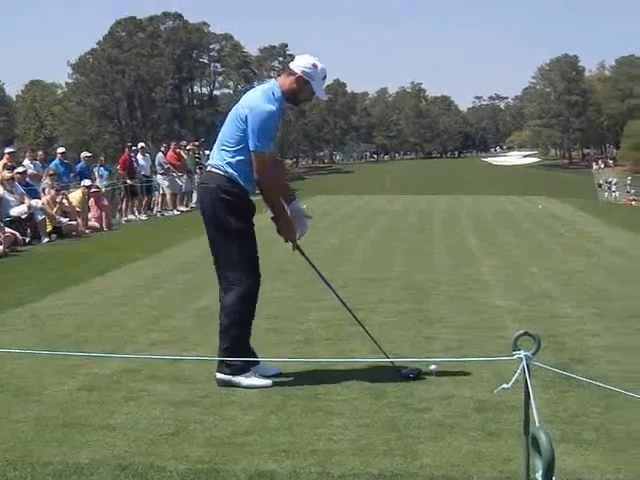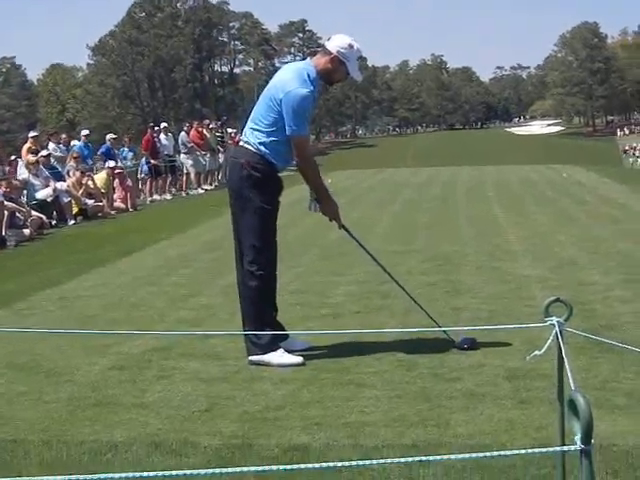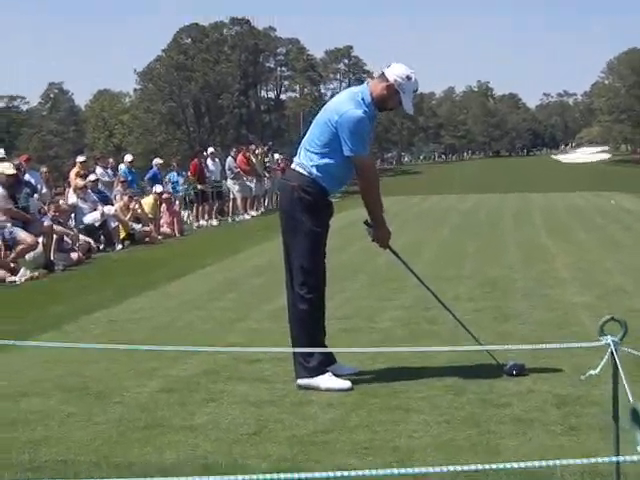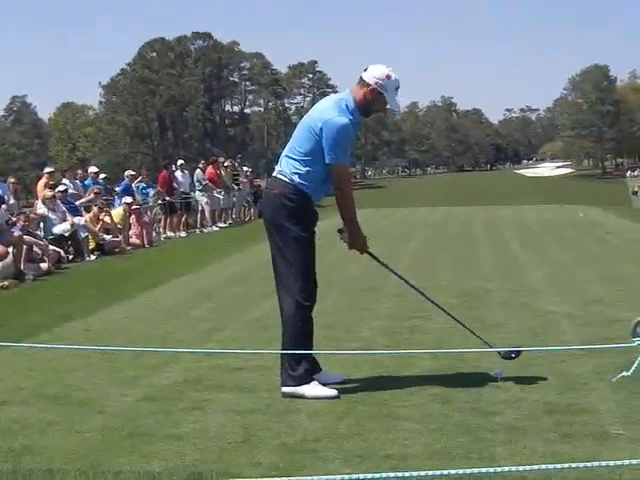
dt=1s
person 1, frame 1
left shoulder: (265, 98)
right shoulder: (266, 107)
left elbow: (273, 163)
right elbow: (261, 172)
left wrist: (293, 204)
right wrist: (281, 218)
left hip: (226, 191)
right hip: (224, 192)
left knee: (241, 279)
right knee: (242, 280)
left ankle: (242, 358)
right ankle: (232, 365)
person 1, frame 2
left shoulder: (297, 72)
right shoulder: (299, 90)
left elbow: (300, 148)
right elbow: (302, 155)
left wrist: (319, 190)
right wrist: (325, 199)
left hip: (255, 168)
right hip: (252, 171)
left knee: (263, 256)
right knee: (256, 259)
left ankle: (271, 333)
right ankle: (261, 345)
person 1, frame 3
left shoulder: (360, 104)
right shoulder: (354, 112)
left elbow: (368, 168)
right elbow: (364, 174)
left wrist: (379, 216)
right wrist: (378, 223)
left hip: (310, 193)
right hip: (303, 194)
left knee: (312, 281)
right knee: (306, 283)
left ankle: (319, 359)
right ankle: (310, 369)
person 1, frame 4
left shoulder: (340, 107)
right shoulder: (338, 120)
left elbow: (341, 179)
right elbow: (341, 183)
left wrist: (351, 226)
right wrist: (354, 232)
left hip: (290, 200)
right hip: (288, 202)
left knee: (299, 288)
right knee: (299, 290)
left ankle: (305, 367)
right ankle: (296, 377)
